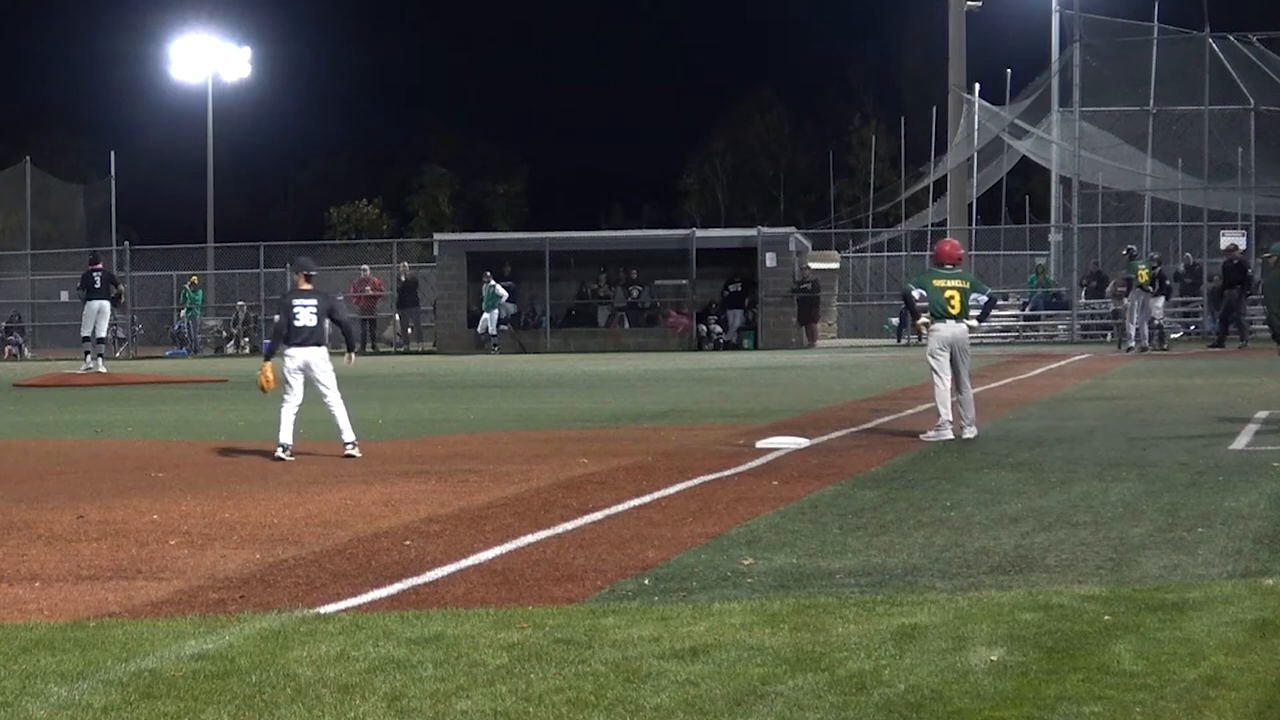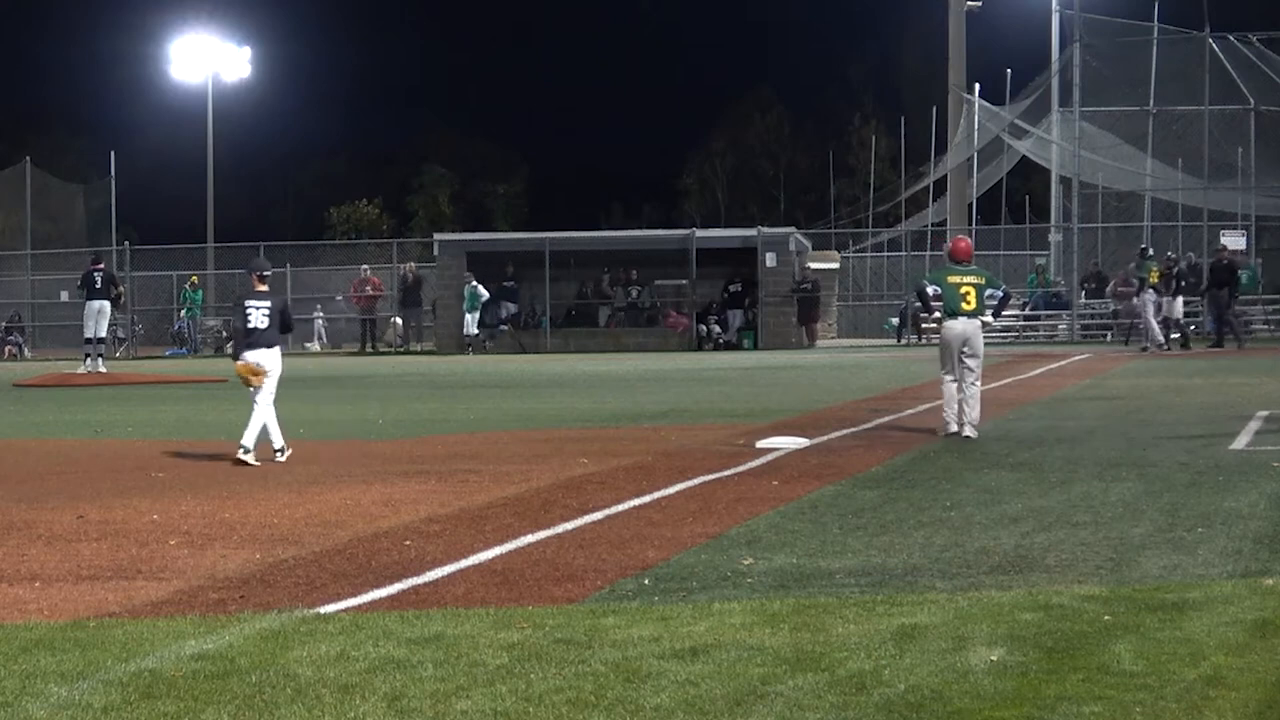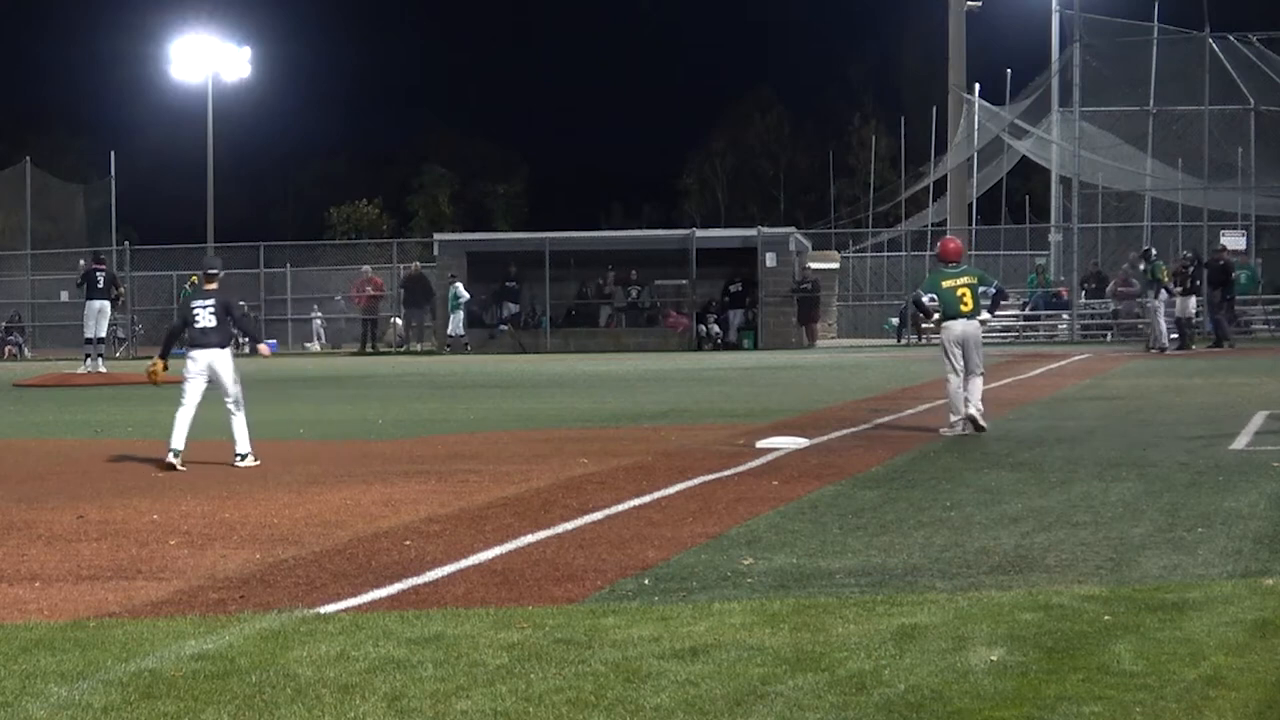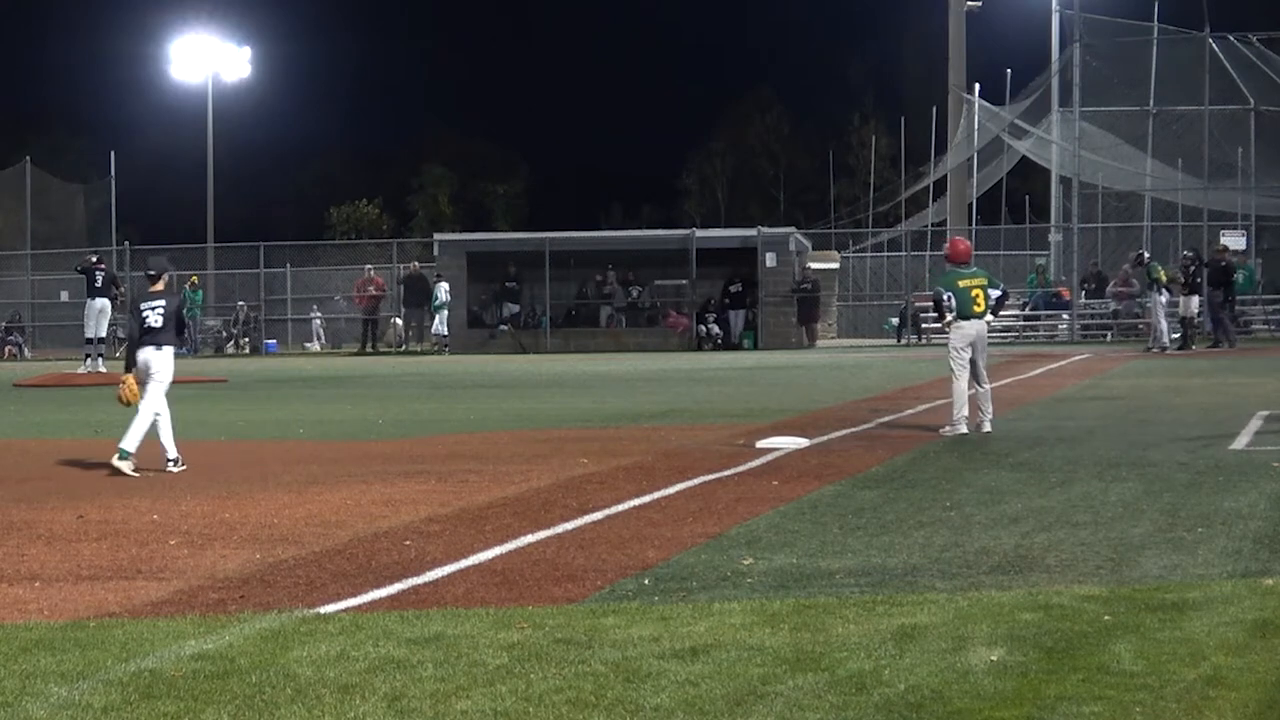
dt=0.5s
person 1, frame 1
left shoulder: (288, 299)
right shoulder: (323, 299)
left elbow: (279, 330)
right elbow: (344, 324)
left wrist: (268, 358)
right wrist: (350, 349)
left hip: (293, 354)
right hip: (317, 354)
left knee: (290, 401)
right knee: (333, 399)
left ankle: (283, 446)
right ankle: (349, 443)
person 1, frame 2
left shoulder: (244, 301)
right shoulder: (278, 301)
left elbow: (237, 330)
right elbow: (288, 327)
left wrist: (237, 358)
left hip: (248, 355)
right hip: (270, 354)
left knee: (264, 401)
right knee: (263, 403)
left ankle: (279, 447)
right ankle: (246, 448)
person 1, frame 3
left shoulder: (191, 301)
right shoulder: (224, 298)
left elbow: (175, 330)
right elbow: (241, 320)
left wrist: (162, 356)
right wrist: (258, 342)
left hip: (196, 356)
right hip: (220, 355)
left knee: (187, 405)
right knee: (235, 405)
left ankle: (174, 452)
right ankle: (242, 454)
person 1, frame 4
left shoulder: (138, 303)
right shoulder: (174, 300)
left elbow: (132, 337)
right elbow: (180, 330)
left wrist: (127, 370)
left hip: (140, 355)
right hip: (162, 354)
left knee: (159, 406)
right knee: (148, 408)
left ankle: (172, 458)
right ankle: (123, 453)
person 2, frame 1
left shoulder: (928, 277)
right shoulder: (967, 279)
left elbow: (907, 294)
right elbow: (991, 299)
left wrist: (917, 317)
right wrist: (978, 320)
left hip: (938, 330)
right hip: (961, 330)
left knee: (942, 380)
right knee: (963, 381)
left ankle: (944, 427)
right ankle: (969, 427)
person 2, frame 2
left shoulder: (943, 273)
right shoulder: (982, 275)
left elbow: (921, 289)
right elbow: (1005, 294)
left wrist: (932, 311)
right wrist: (993, 316)
left hip: (951, 327)
right hip: (974, 327)
left knee: (950, 377)
right knee: (972, 379)
left ankle: (951, 423)
right ankle: (969, 426)
person 2, frame 3
left shoulder: (936, 277)
right shoulder: (974, 273)
left elbow: (917, 299)
right elbow: (999, 290)
left wrist: (931, 316)
right wrist: (989, 313)
left hip: (950, 328)
right hip: (973, 327)
left knee: (955, 377)
right knee: (975, 373)
left ankle: (958, 423)
right ankle: (974, 408)
person 2, frame 4
left shoulder: (949, 276)
right shoulder: (982, 274)
left elbow: (938, 298)
right elbow: (1003, 292)
left wrist: (943, 317)
right wrist: (991, 315)
left hip: (960, 328)
right hip: (981, 327)
left knee: (960, 376)
right knee: (981, 377)
left ankle: (959, 422)
right ankle: (985, 421)
